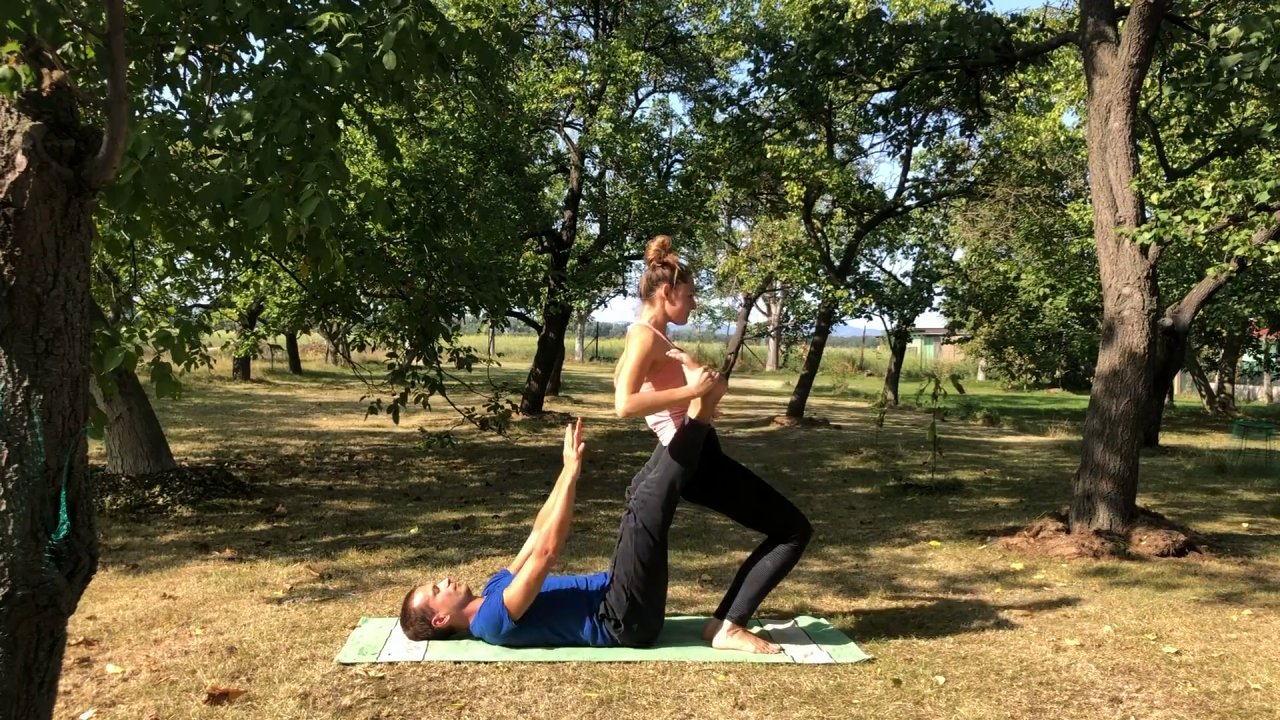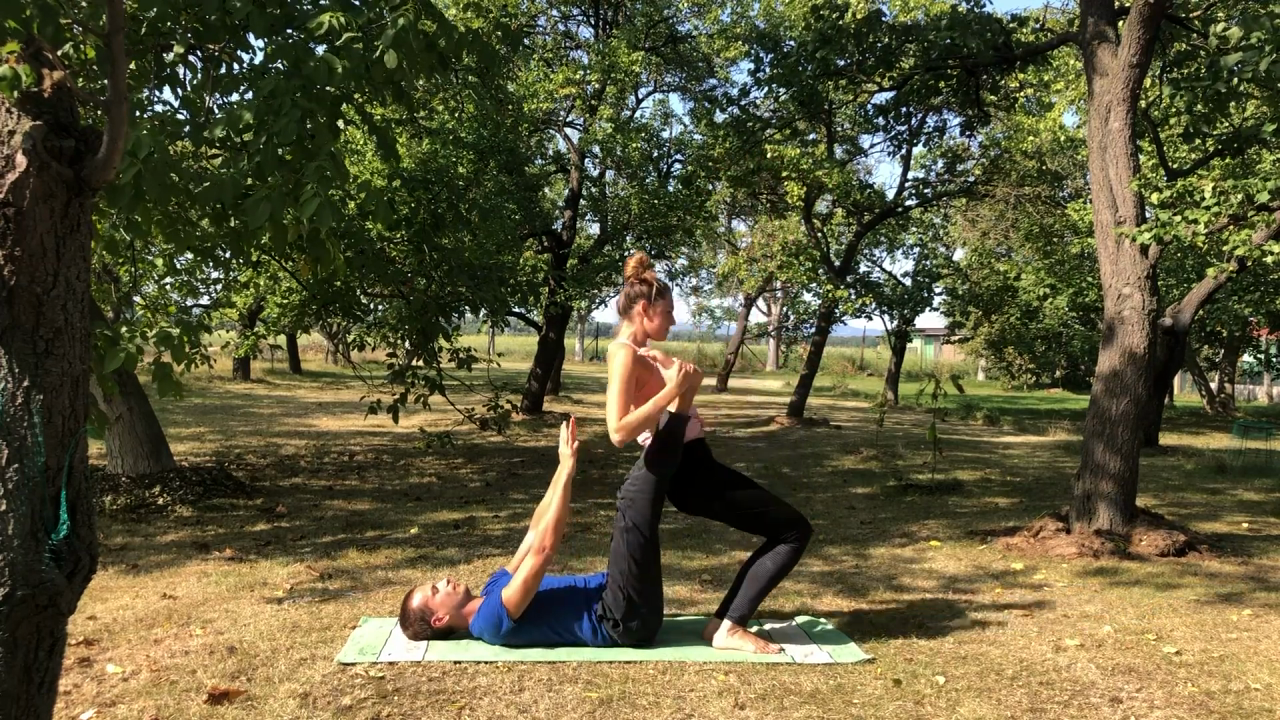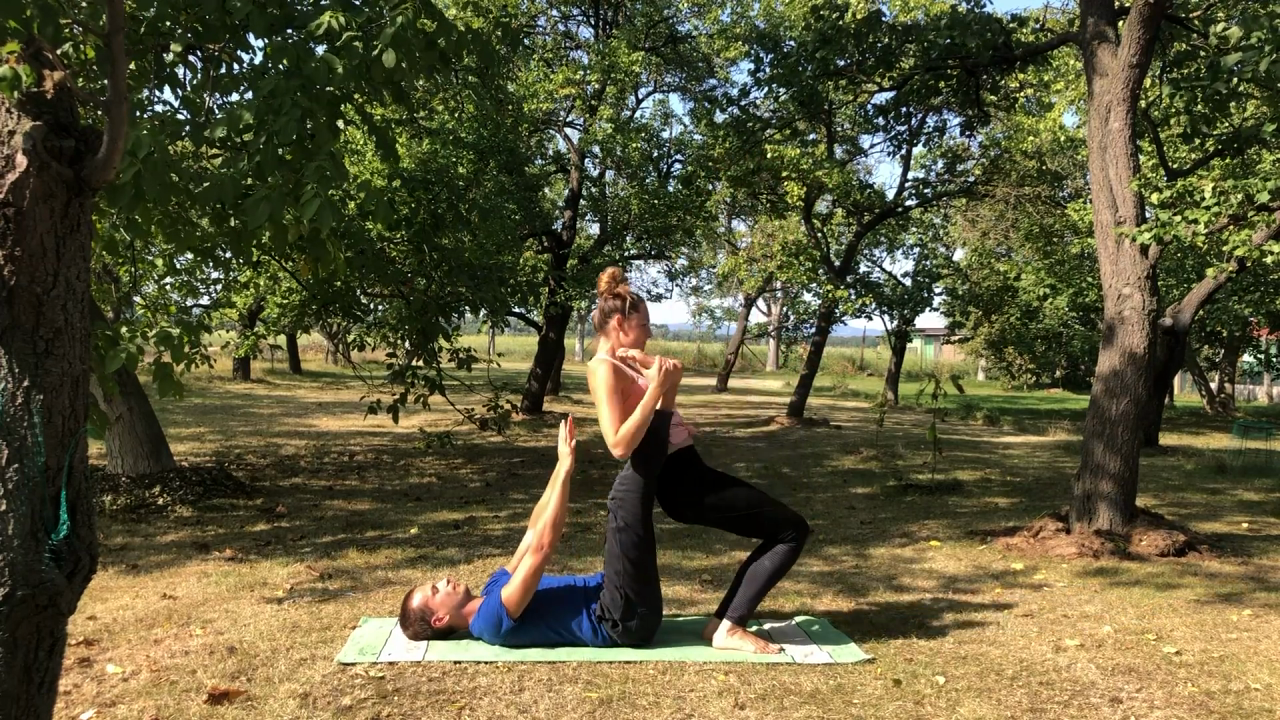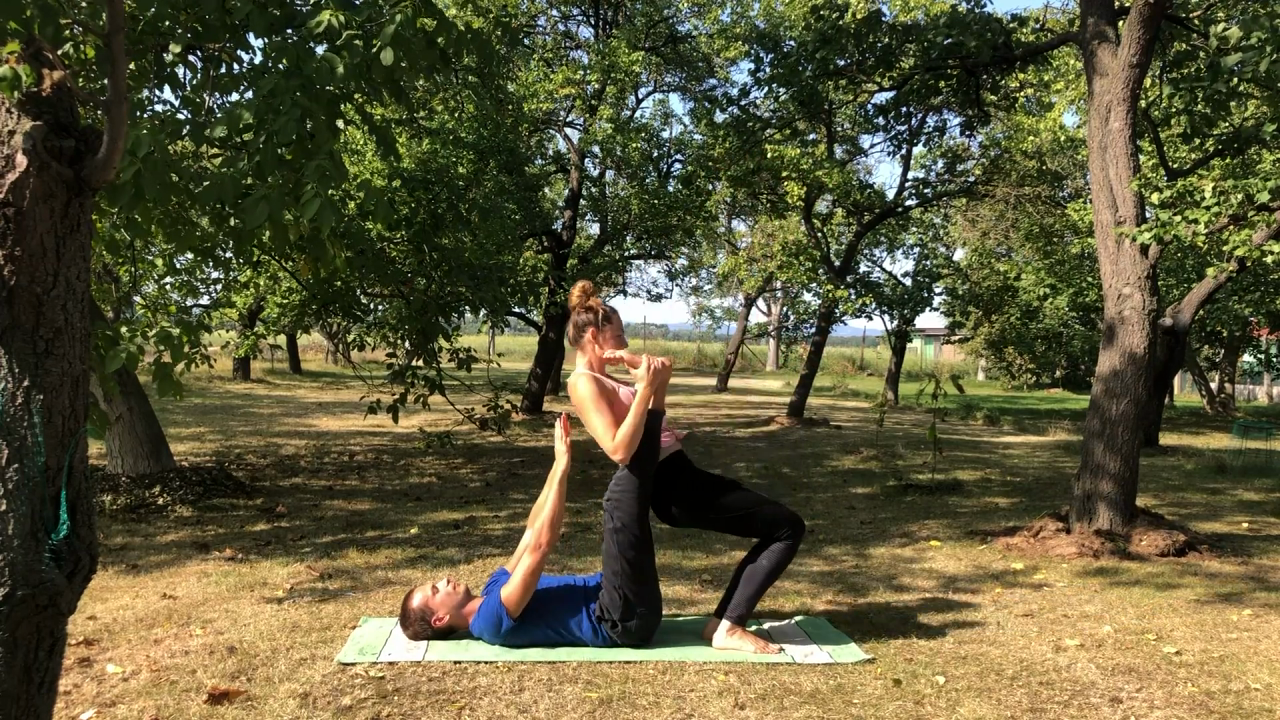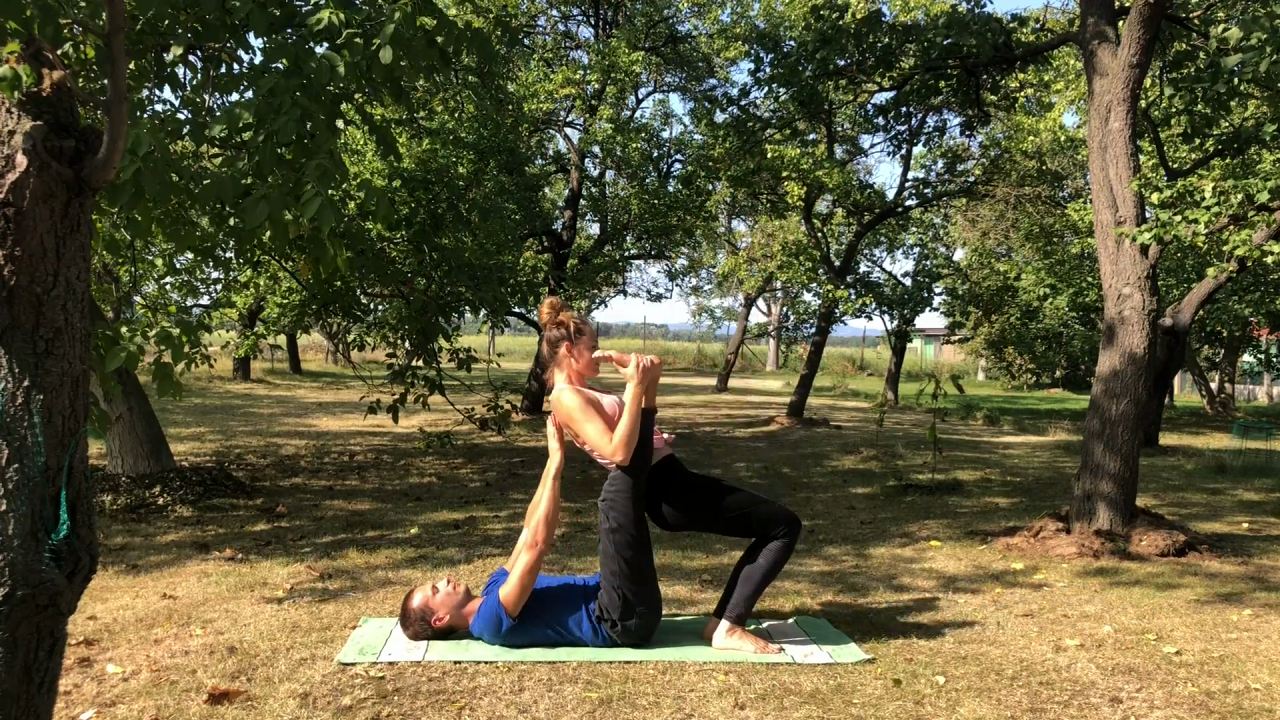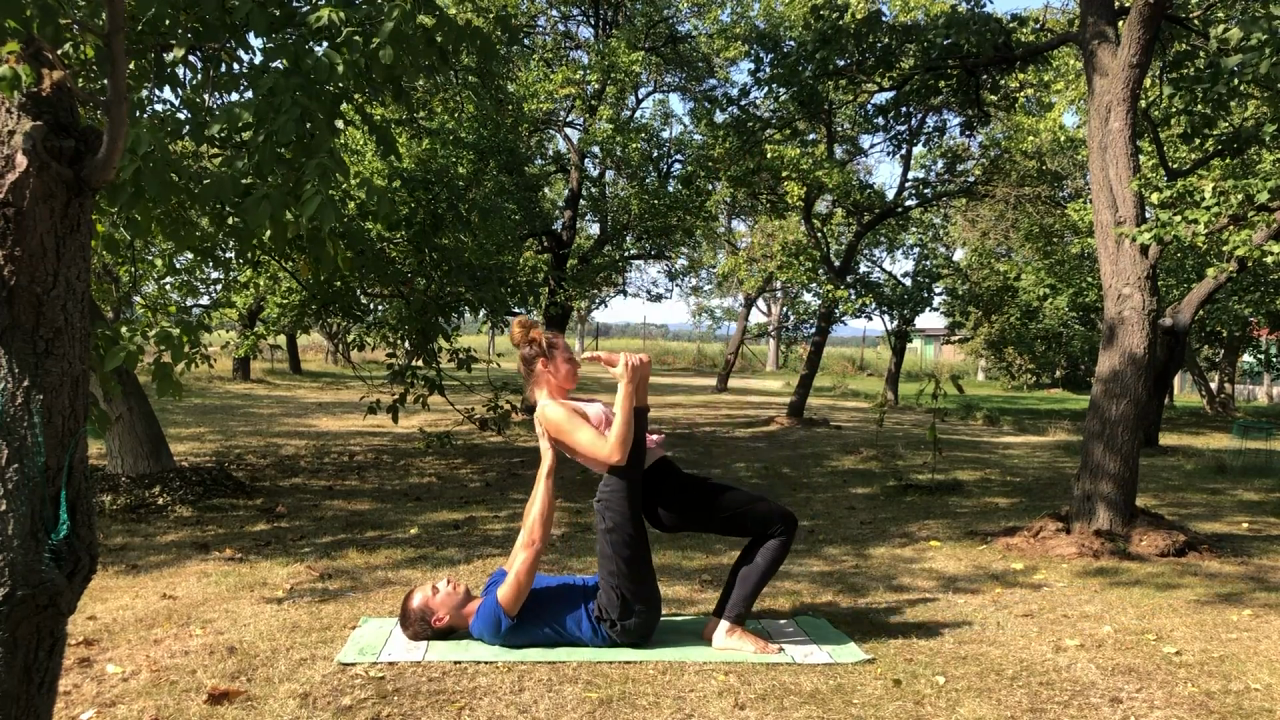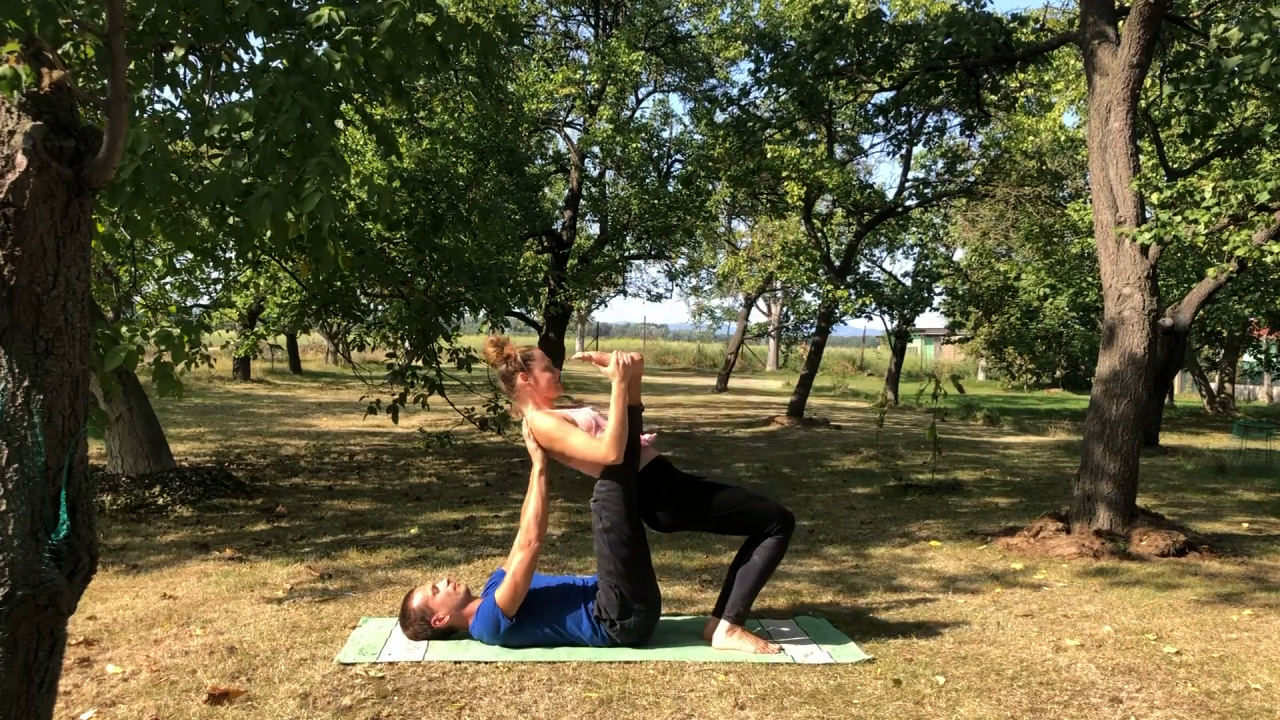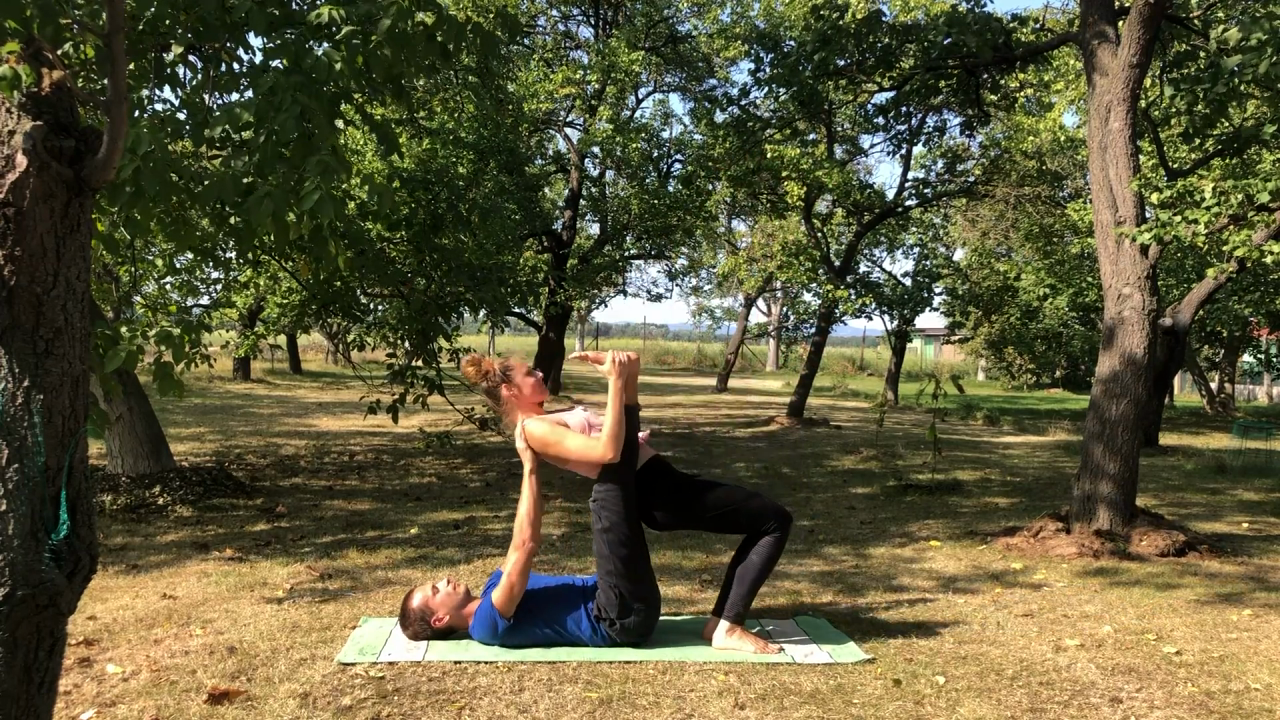
dt=0.1s
person 1, frame 1
left shoulder: (655, 339)
right shoulder: (642, 338)
right elbow: (626, 404)
left wrist: (682, 365)
right wrist: (691, 390)
right hip: (694, 456)
left knee: (788, 529)
right knee: (793, 529)
left ankle: (726, 621)
right ankle: (729, 627)
person 1, frame 2
left shoulder: (635, 352)
right shoulder: (623, 353)
right elbow: (619, 430)
left wrist: (665, 367)
right wrist: (672, 391)
left hip: (684, 462)
right hip: (687, 466)
left knee: (788, 528)
right knee: (793, 530)
left ankle: (726, 620)
right ankle: (728, 627)
person 1, frame 3
left shoulder: (615, 366)
right shoulder: (603, 370)
right elbow: (620, 444)
left wrist: (653, 369)
right wrist: (660, 393)
left hip: (682, 469)
right hip: (681, 479)
left knee: (785, 528)
right knee: (791, 529)
left ankle: (727, 622)
right ankle: (730, 628)
person 1, frame 4
left shoulder: (596, 378)
right shoulder: (584, 382)
right elbow: (618, 449)
left hip: (673, 472)
right hip: (672, 483)
left knee: (780, 527)
right knee: (787, 527)
left ankle: (724, 622)
right ankle: (729, 628)
person 1, frame 5
left shoulder: (578, 393)
right shoulder: (566, 398)
right elbow: (619, 451)
left wrist: (630, 369)
left hip: (667, 475)
right hip: (669, 488)
left knee: (779, 524)
right knee: (784, 525)
left ankle: (726, 620)
right ankle: (728, 629)
person 1, frame 6
left shoulder: (562, 404)
right shoulder: (552, 411)
right elbow: (615, 451)
left hip: (658, 475)
right hip: (660, 489)
left knee: (773, 521)
right knee: (781, 523)
left ankle: (724, 621)
right ankle: (728, 628)
person 1, frame 7
left shoulder: (552, 416)
right shoulder: (543, 424)
right elbow: (609, 454)
right wrist: (625, 388)
left hip: (655, 479)
right hip: (657, 490)
left knee: (769, 520)
right knee: (777, 522)
left ankle: (722, 619)
right ankle: (727, 628)
person 1, frame 8
left shoulder: (542, 419)
right shoulder: (536, 429)
right wrist: (620, 388)
left hip: (650, 475)
right hip: (652, 485)
left knee: (762, 519)
right knee: (774, 520)
left ankle: (723, 620)
right ankle: (728, 627)
person 2, frame 1
left shoulder: (495, 589)
right shoulder: (492, 621)
left elbow: (540, 532)
right elbow: (545, 551)
left wrist: (567, 472)
right wrist: (571, 472)
left hip: (612, 595)
right hip: (626, 625)
left knee: (642, 496)
right knee: (646, 505)
left ankle: (696, 411)
right ankle: (698, 412)
person 2, frame 2
left shoulder: (493, 590)
right shoulder: (493, 619)
left elbow: (536, 531)
right elbow: (543, 548)
left wrist: (563, 467)
right wrist: (566, 470)
left hip: (604, 594)
right hip: (626, 619)
left knee: (635, 496)
right knee: (635, 501)
left ankle: (676, 407)
right ankle: (677, 404)
person 2, frame 3
left shoulder: (494, 592)
right shoulder: (492, 620)
left elbow: (535, 530)
right elbow: (542, 544)
left wrist: (561, 465)
right wrist: (566, 467)
left hip: (613, 602)
right hip: (625, 621)
left knee: (630, 493)
right knee: (625, 499)
left ankle: (658, 397)
right ankle: (657, 398)
person 2, frame 4
left shoulder: (493, 591)
right shoulder: (493, 620)
left elbow: (533, 529)
right elbow: (540, 544)
left wrist: (559, 465)
right wrist: (562, 466)
left hip: (612, 604)
right hip: (625, 620)
left knee: (627, 494)
right knee: (622, 501)
left ankle: (649, 396)
right ankle: (648, 395)
person 2, frame 5
left shoulder: (494, 591)
right shoulder: (491, 621)
left elbow: (531, 528)
right elbow: (536, 543)
left wrist: (552, 461)
right wrist: (555, 464)
right hip: (625, 619)
left knee: (623, 493)
right knee: (617, 499)
left ankle: (641, 391)
right ankle: (638, 390)
person 2, frame 6
left shoulder: (493, 592)
right shoulder: (491, 621)
left elbow: (529, 528)
right elbow: (533, 543)
left wrist: (546, 461)
right wrist: (548, 464)
left hip: (621, 614)
right hip: (624, 618)
left knee: (620, 490)
right knee: (613, 499)
left ankle: (633, 390)
right ankle: (630, 390)
person 2, frame 7
left shoulder: (493, 592)
right shoulder: (490, 623)
left elbow: (529, 533)
right elbow: (530, 543)
left wrist: (538, 459)
right wrist: (538, 465)
left hip: (621, 613)
right hip: (624, 618)
left knee: (617, 494)
right knee: (610, 497)
left ankle: (626, 391)
right ankle: (621, 388)
person 2, frame 8
left shoulder: (492, 594)
right shoulder: (489, 623)
left elbow: (525, 532)
right elbow: (525, 544)
left wrist: (531, 461)
right wrist: (529, 466)
left hip: (617, 610)
right hip: (623, 617)
left knee: (615, 493)
right knee: (609, 496)
left ankle: (624, 389)
right ankle: (620, 386)
